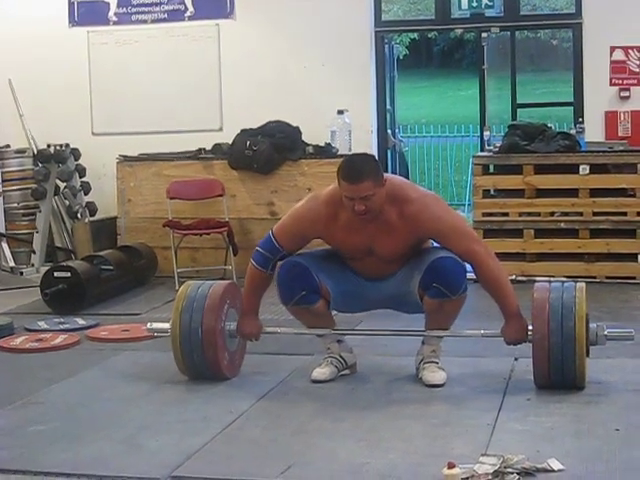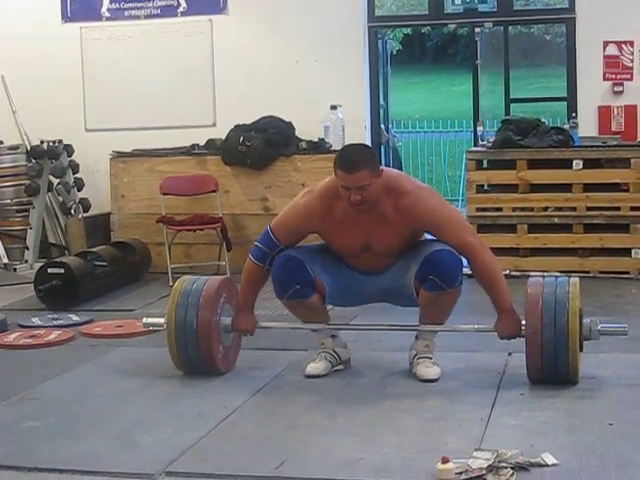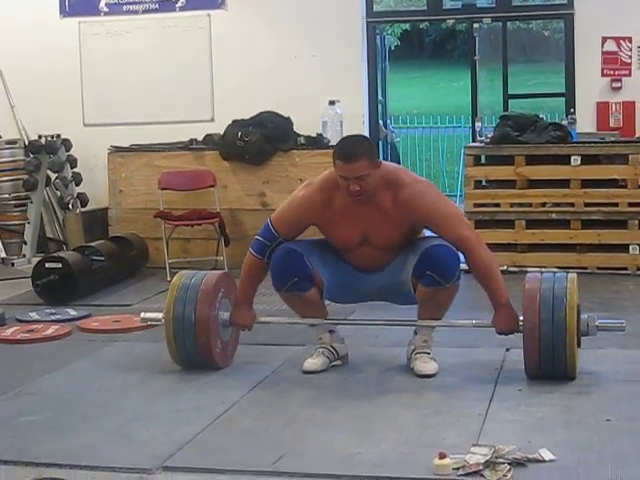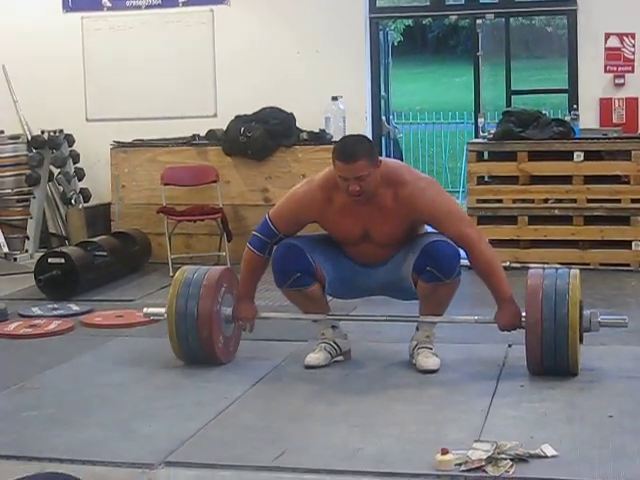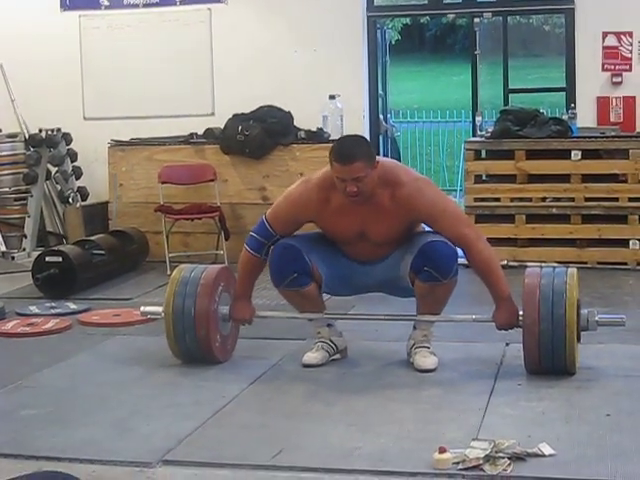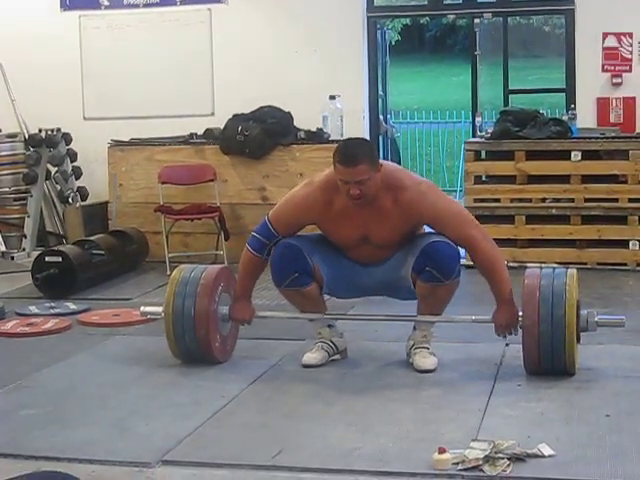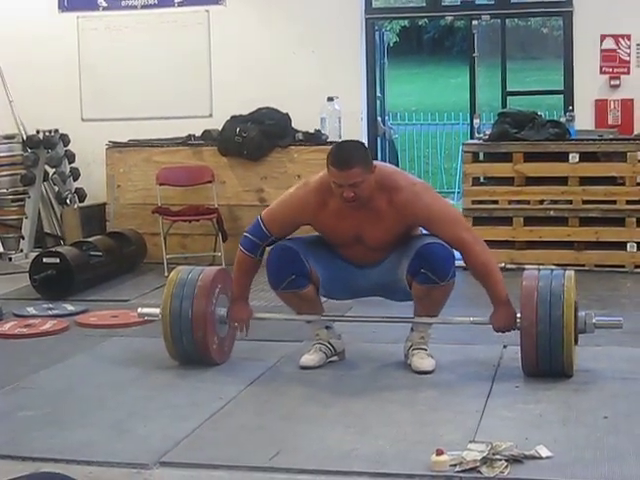
dt=0.4s
person 1, frame 1
left shoulder: (417, 206)
right shoulder: (319, 209)
left elbow: (480, 255)
right elbow: (266, 252)
left wrist: (513, 317)
right wrist: (249, 314)
left hip: (408, 280)
right hip: (351, 280)
left knee: (449, 270)
right knee: (291, 275)
left ankle: (429, 353)
right ankle: (338, 351)
person 1, frame 2
left shoulder: (414, 198)
right shoulder: (314, 203)
left elbow: (474, 248)
right elbow: (264, 249)
left wrist: (506, 312)
right wrist: (244, 309)
left hip: (403, 274)
right hip: (346, 274)
left knee: (446, 262)
right knee: (286, 269)
left ankle: (423, 348)
right ankle: (331, 346)
person 1, frame 3
left shoulder: (412, 192)
right shoulder: (314, 196)
left elbow: (471, 244)
right elbow: (264, 243)
left wrist: (503, 307)
right wrist: (243, 304)
left hip: (402, 273)
right hip: (345, 273)
left knee: (443, 258)
right knee: (285, 262)
left ankle: (421, 344)
right ankle: (329, 342)
person 1, frame 4
left shoulder: (413, 189)
right shoulder: (314, 193)
left elbow: (472, 240)
right elbow: (263, 237)
left wrist: (505, 302)
right wrist: (245, 299)
left hip: (402, 268)
right hip: (346, 268)
left knee: (443, 253)
right knee: (287, 257)
left ankle: (423, 339)
right ankle: (331, 337)
person 1, frame 5
left shoulder: (410, 189)
right shoulder: (310, 192)
left elbow: (471, 238)
right elbow: (260, 238)
left wrist: (504, 302)
right wrist: (242, 298)
left hip: (399, 264)
right hip: (343, 264)
left knee: (440, 254)
right knee: (284, 257)
left ankle: (421, 338)
right ankle: (328, 337)
person 1, frame 6
left shoulder: (413, 193)
right shoulder: (314, 195)
left elbow: (477, 238)
right elbow: (261, 238)
left wrist: (505, 303)
right wrist: (241, 298)
left hip: (401, 267)
right hip: (344, 267)
left knee: (444, 254)
right knee: (285, 257)
left ankle: (421, 339)
right ankle: (328, 337)
person 1, frame 7
left shoulder: (407, 193)
right shoulder: (309, 196)
left elbow: (468, 242)
right elbow: (254, 237)
left wrist: (501, 304)
right wrist: (239, 300)
left hip: (396, 267)
right hip: (340, 268)
left knee: (438, 256)
right knee: (281, 260)
left ankle: (418, 340)
right ankle: (326, 338)
